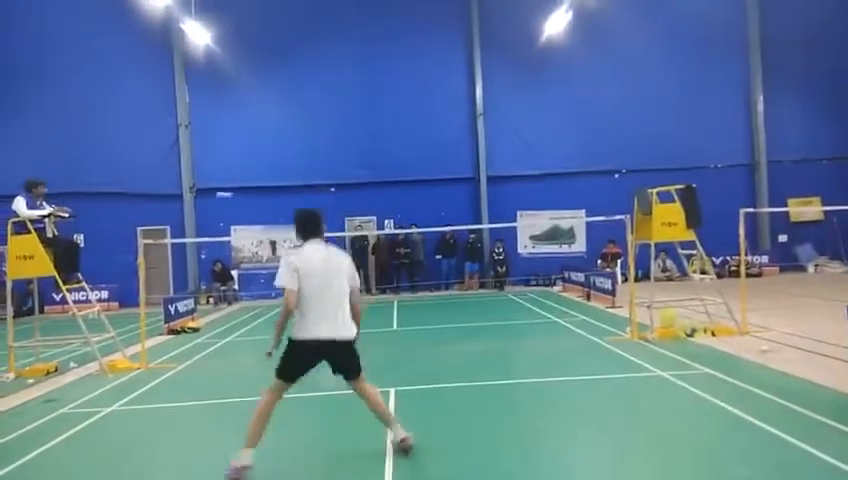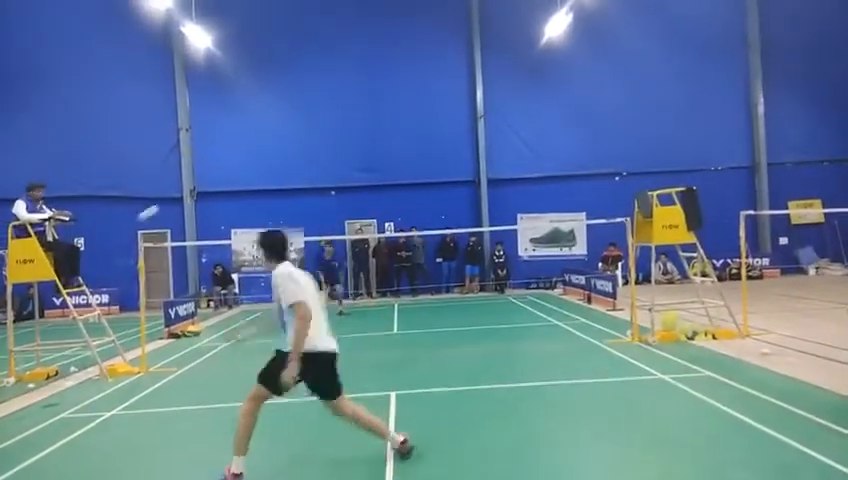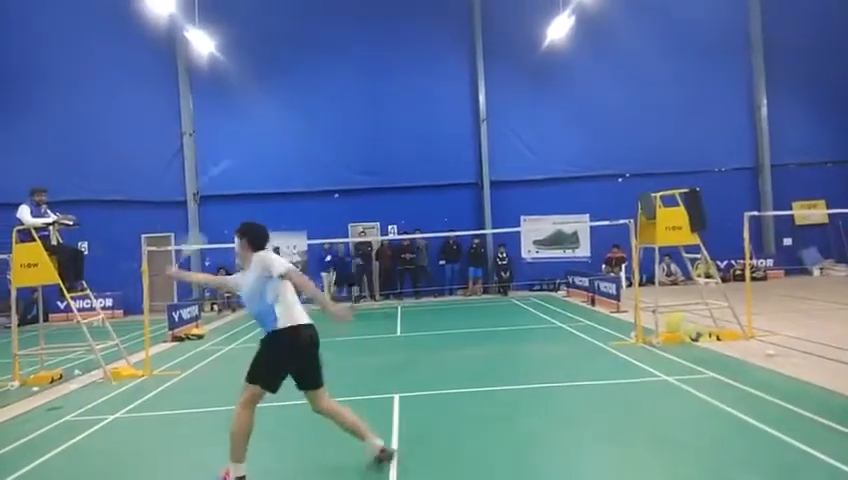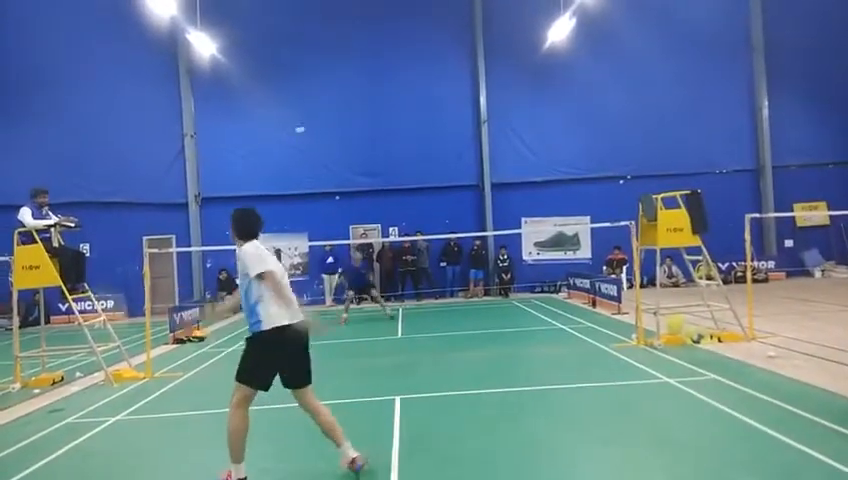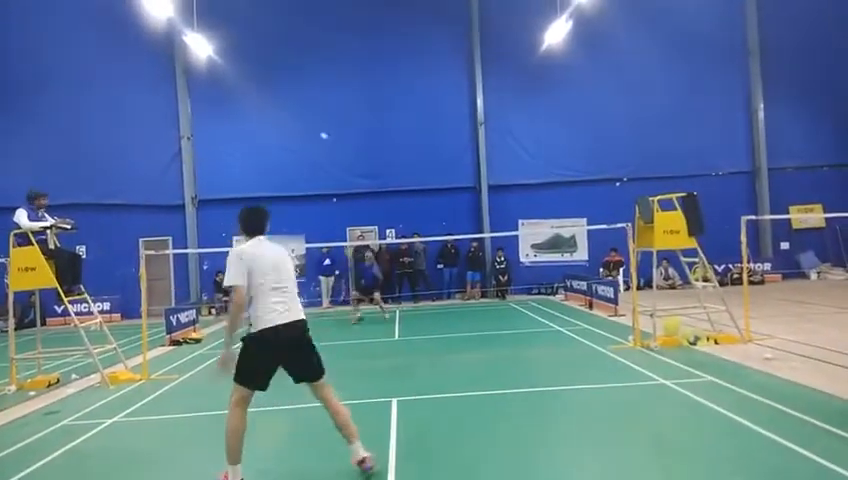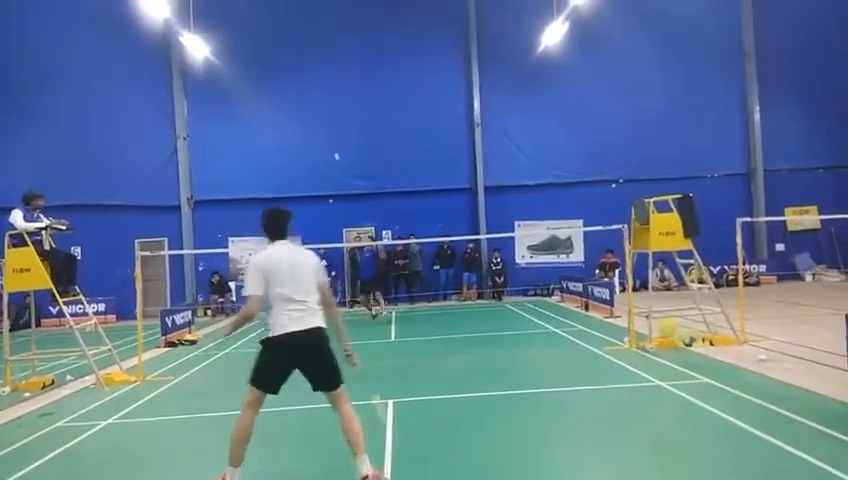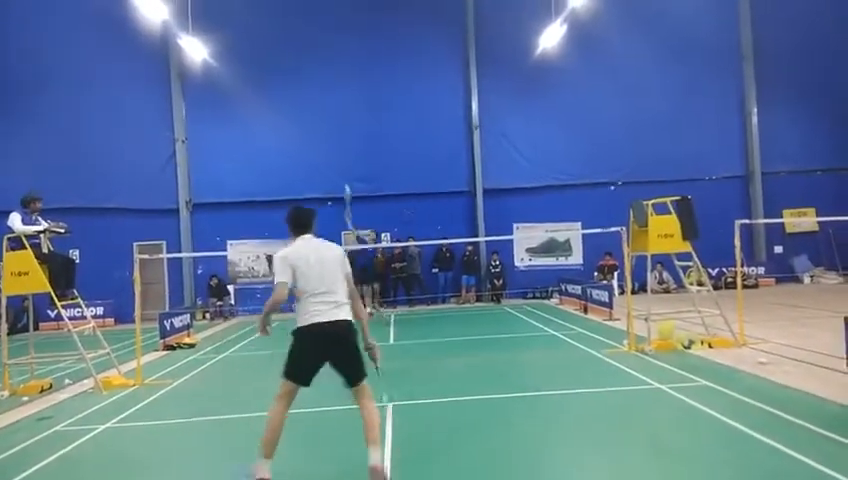
dt=0.2s
person 1, frame 1
left shoulder: (292, 259)
right shoulder: (343, 258)
left elbow: (290, 305)
right elbow: (357, 308)
left wrist: (275, 340)
right wrist: (351, 335)
left hip: (306, 339)
right hip: (342, 336)
left knee: (272, 394)
right knee: (360, 384)
right ankle: (400, 435)
person 1, frame 2
left shoulder: (281, 275)
right shoulder: (300, 275)
left elbow: (304, 315)
left wrist: (293, 361)
left hip: (306, 353)
right hip: (325, 350)
left knee: (253, 401)
right knee: (341, 406)
right ankle: (398, 440)
person 1, frame 3
left shoulder: (264, 259)
right shoulder: (245, 278)
left elbow: (297, 277)
right elbow: (214, 281)
left wrist: (329, 306)
right wrist: (179, 274)
left hip: (291, 333)
right hip: (303, 335)
left knee: (247, 402)
right knee: (321, 402)
right ankle: (375, 445)
person 1, frame 4
left shoulder: (248, 251)
right shoulder: (258, 255)
left elbow: (273, 282)
right elbow: (244, 299)
left wrist: (298, 317)
left hip: (272, 333)
right hip: (291, 331)
left knee: (239, 402)
right knee: (307, 399)
right ankle: (350, 455)
person 1, frame 5
left shoulder: (239, 253)
right shoulder: (282, 252)
left elbow: (238, 301)
left wrist: (228, 346)
left hip: (266, 333)
right hip: (297, 326)
left knee: (238, 402)
right knee: (325, 393)
right ankle: (360, 454)
person 1, frame 6
left shoulder: (259, 261)
right shoulder: (310, 257)
left elbow: (251, 310)
right elbow: (329, 303)
left wrist: (232, 326)
right wrist: (346, 344)
left hip: (281, 339)
right hip: (315, 334)
left knee: (250, 405)
right knee: (342, 403)
person 1, frame 7
left shoulder: (285, 255)
right shoulder: (335, 250)
left elbow: (280, 297)
right elbow: (353, 296)
left wrist: (264, 318)
right wrist: (367, 337)
left hip: (309, 331)
right hip: (342, 327)
left knee: (283, 399)
right knee: (364, 397)
person 2, frame 1
left shoulder: (40, 202)
right shoulder: (20, 199)
left elbow: (52, 213)
right elbow: (24, 214)
left wrist: (60, 211)
right wrist: (48, 212)
left hip: (42, 232)
left knee: (73, 244)
right knee: (60, 244)
left ankle: (73, 275)
right ankle: (62, 277)
person 2, frame 2
left shoulder: (40, 205)
right shoulder: (20, 203)
left elbow: (52, 217)
right elbow: (24, 217)
left wrist: (61, 214)
right wrist: (48, 215)
left hip: (43, 236)
left knee: (73, 248)
right knee: (60, 247)
left ankle: (74, 279)
right ankle: (63, 281)
person 2, frame 3
left shoulder: (44, 209)
right shoulder: (25, 207)
left elbow: (56, 221)
right elbow: (28, 222)
left wrist: (65, 218)
right wrist: (52, 220)
left hip: (47, 240)
right hip: (33, 241)
left knee: (77, 252)
right knee: (64, 251)
left ankle: (77, 283)
right ankle: (67, 285)
person 2, frame 4
left shoulder: (46, 211)
right shoulder: (26, 210)
left elbow: (57, 223)
right elbow: (30, 224)
left wrist: (67, 220)
right wrist: (53, 222)
left hip: (48, 242)
right hip: (34, 244)
left knee: (79, 254)
right knee: (65, 254)
left ankle: (79, 285)
right ankle: (69, 287)
person 2, frame 5
left shoulder: (42, 213)
right shoulder: (22, 211)
left elbow: (54, 226)
right elbow: (26, 225)
left wrist: (63, 222)
right wrist: (49, 224)
left hip: (44, 244)
left knee: (75, 256)
right knee: (61, 256)
left ankle: (75, 287)
right ankle: (65, 289)
person 2, frame 6
left shoulder: (38, 214)
right shoulder: (17, 212)
left elbow: (49, 226)
right elbow: (21, 226)
left wrist: (58, 223)
right wrist: (45, 224)
left hip: (40, 245)
right hip: (26, 246)
left knee: (70, 257)
right knee: (56, 257)
left ankle: (70, 288)
right ankle: (60, 290)
person 2, frame 7
left shoulder: (36, 217)
right shoulder: (16, 215)
left elbow: (48, 231)
right elbow: (19, 229)
left wrist: (57, 227)
right wrist: (43, 227)
left hip: (38, 248)
right hip: (24, 249)
left knee: (69, 261)
right knee: (55, 260)
left ankle: (68, 291)
right ankle: (58, 294)
